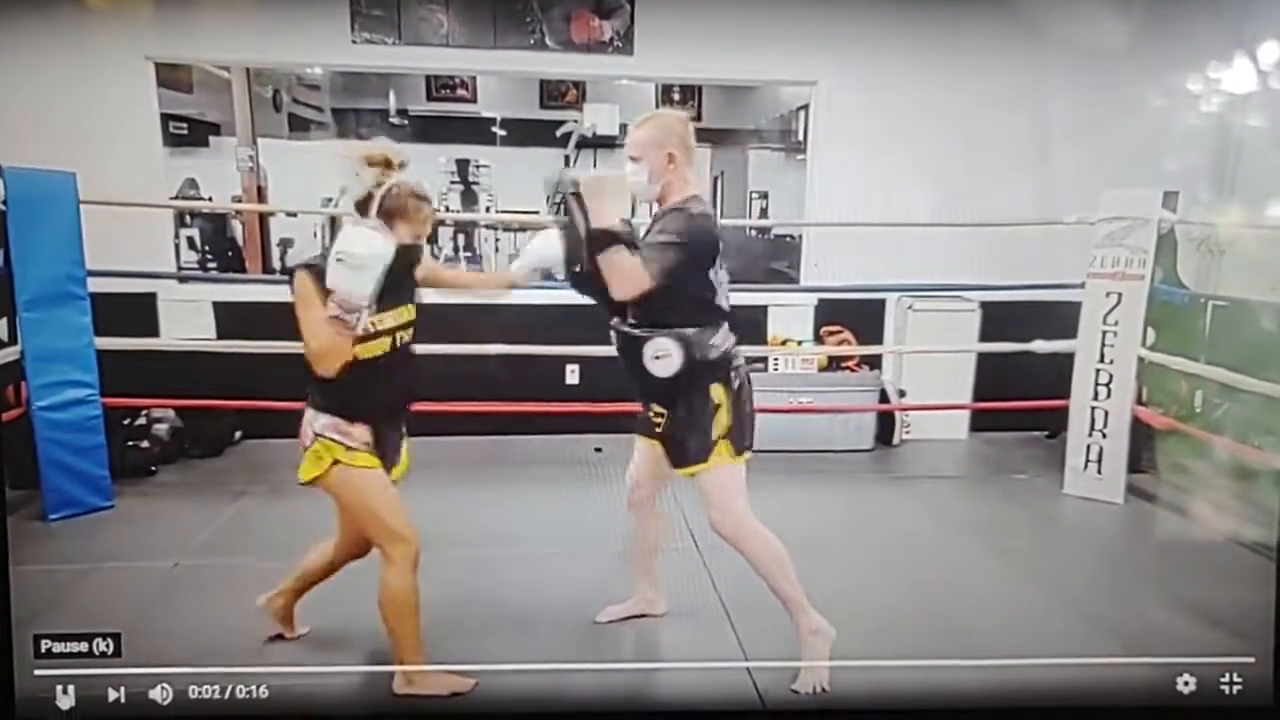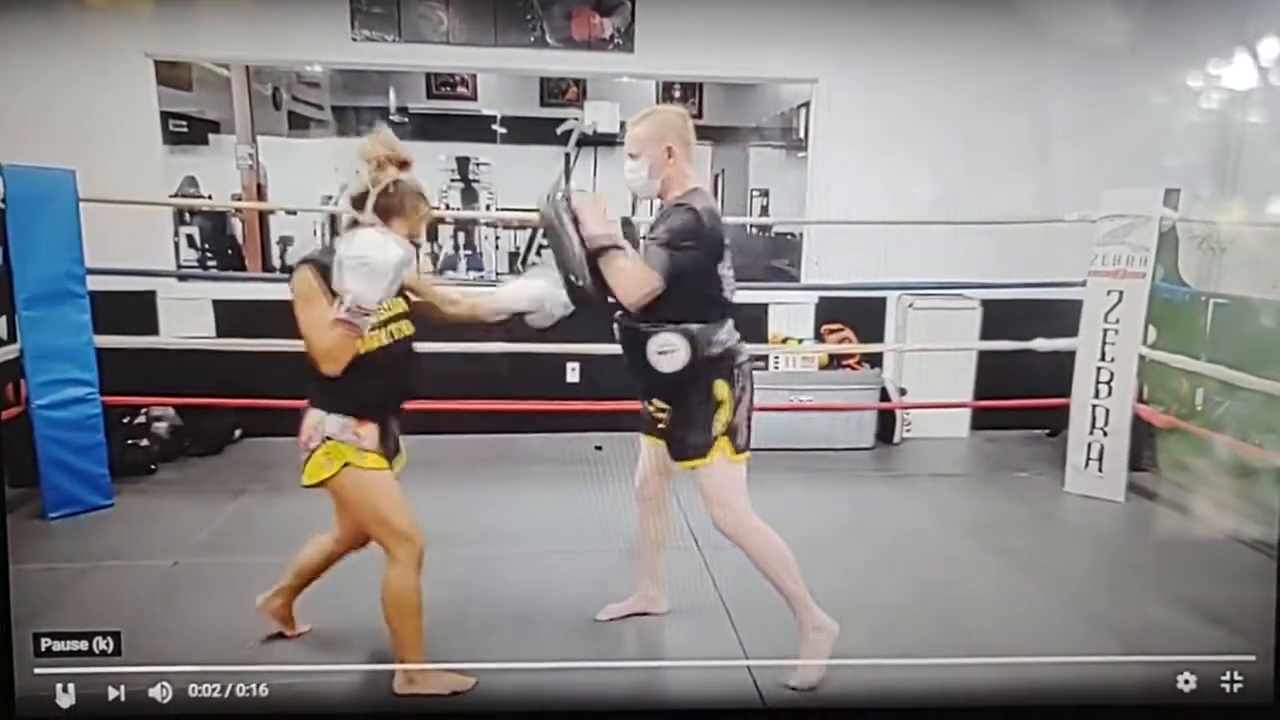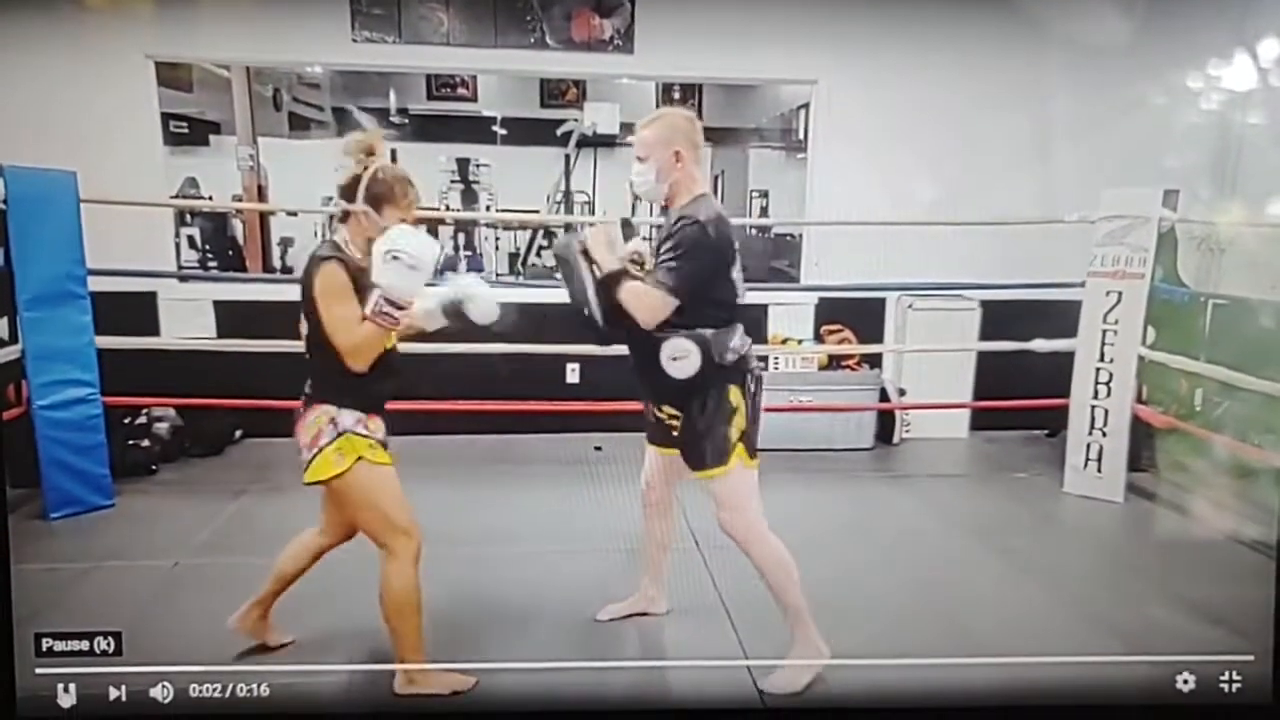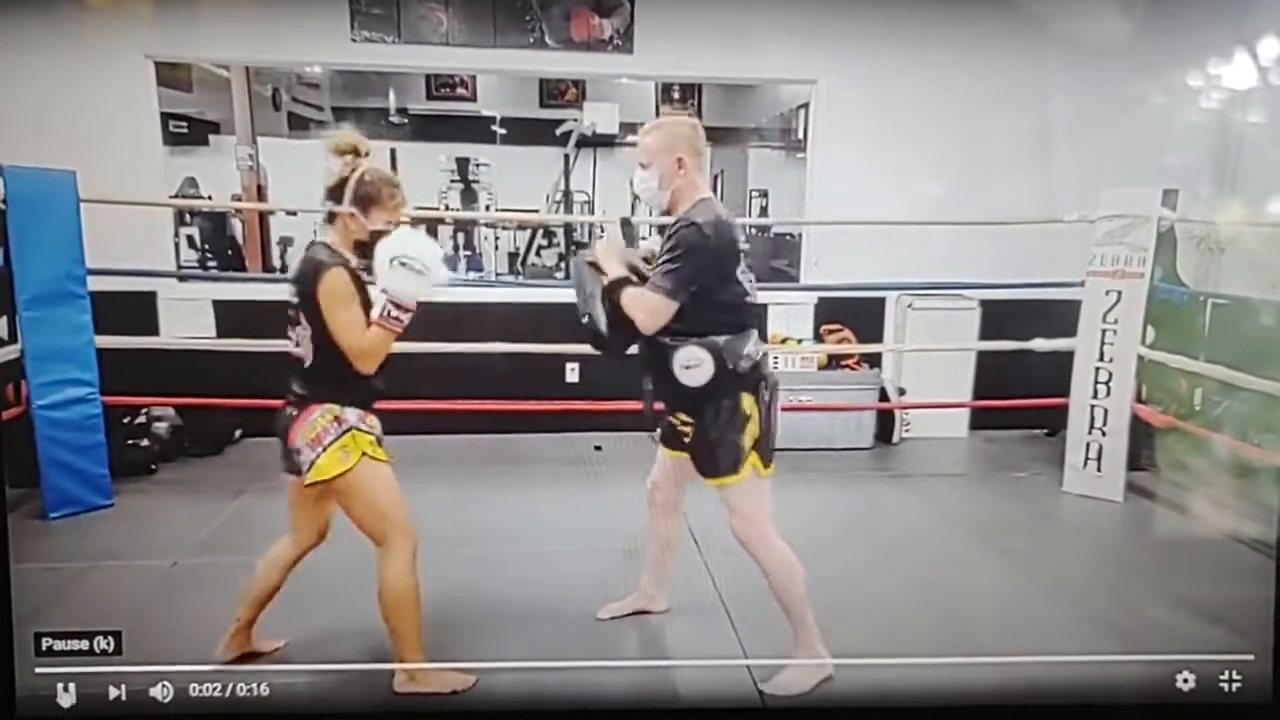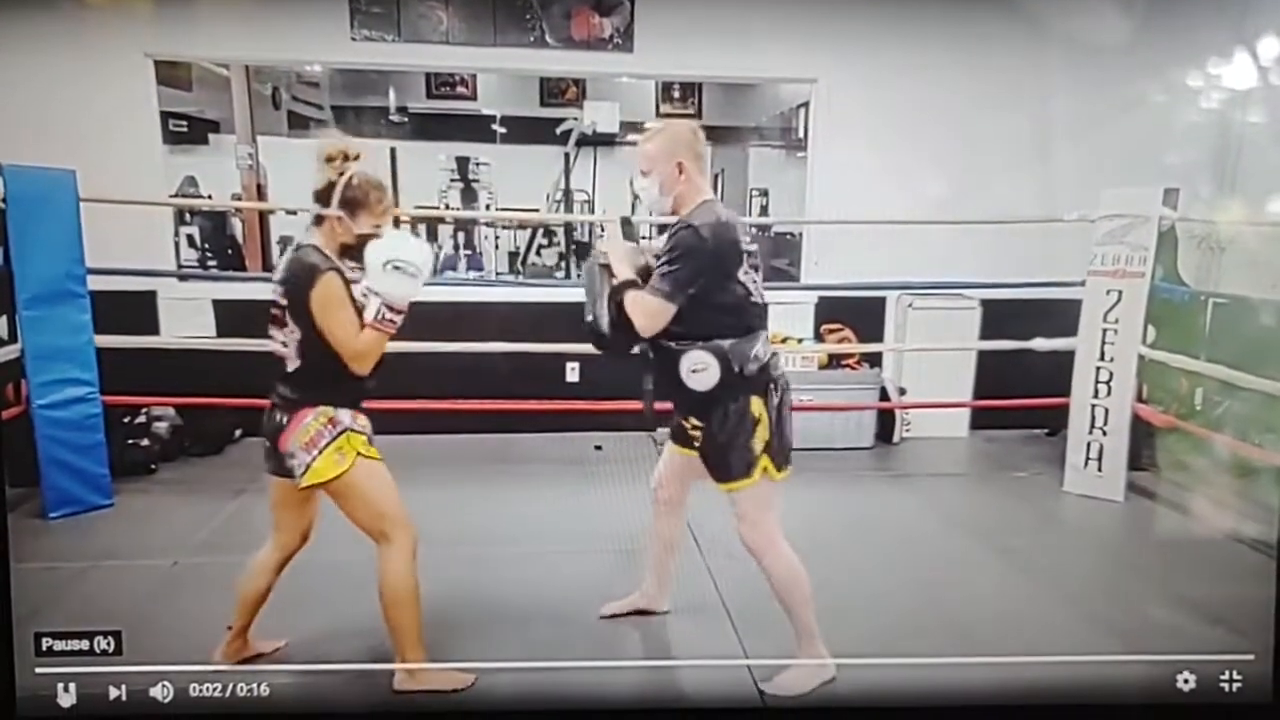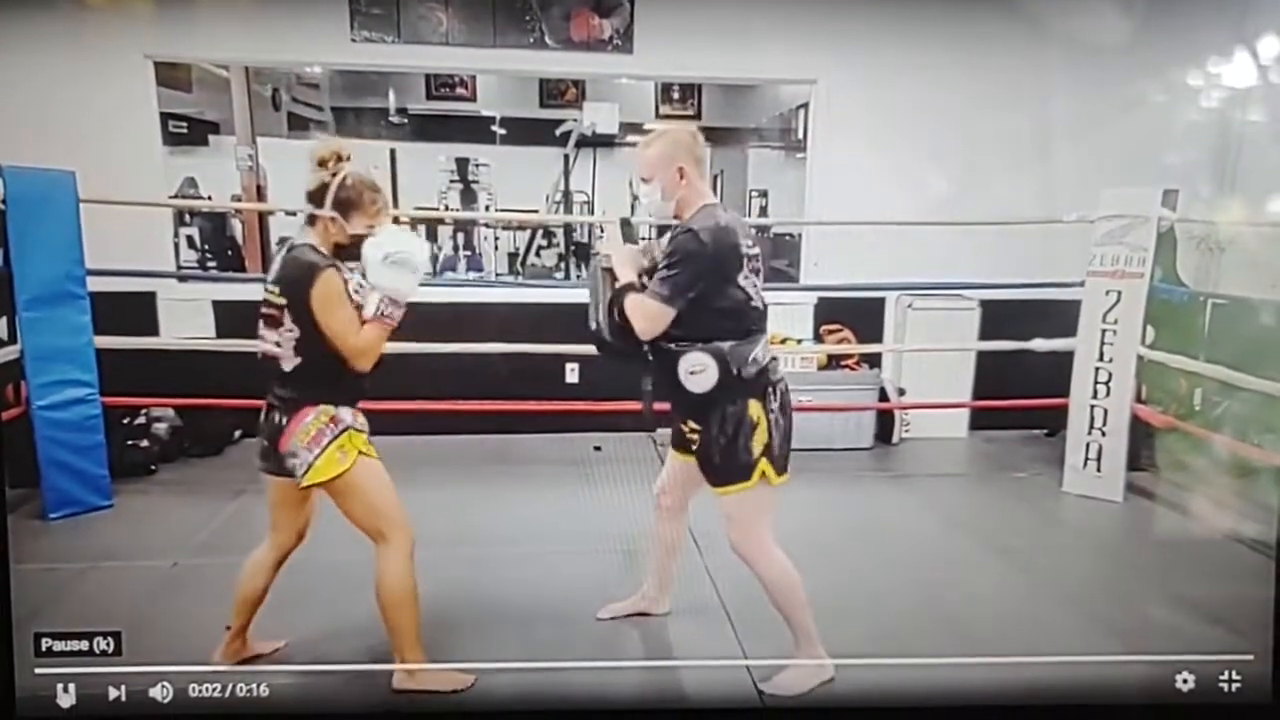
dt=0.1s
person 1, frame 1
left shoulder: (691, 222)
right shoulder: (669, 217)
left elbow: (628, 286)
right elbow: (633, 287)
left wrist: (600, 216)
right wrist: (594, 253)
left hip: (705, 387)
right hip: (665, 387)
left knee: (730, 518)
right knee: (640, 490)
left ankle: (811, 627)
right ankle: (648, 594)
person 1, frame 2
left shoulder: (691, 217)
right shoulder: (678, 212)
left elbow: (635, 289)
right elbow: (649, 285)
left wrist: (597, 229)
right wrist: (610, 249)
left hip: (708, 383)
right hip: (673, 380)
left knee: (731, 514)
right knee: (649, 488)
left ankle: (815, 626)
right ankle: (651, 593)
person 1, frame 3
left shoulder: (698, 226)
right shoulder: (690, 218)
left elbow: (650, 312)
right elbow: (660, 296)
left wrist: (606, 260)
right wrist: (621, 269)
left hip: (717, 390)
right hip: (682, 387)
left knee: (741, 521)
right knee: (655, 491)
left ankle: (809, 643)
right ankle: (652, 593)
person 1, frame 4
left shoulder: (696, 231)
right shoulder: (708, 221)
left elbow: (649, 317)
left wrist: (613, 269)
right wrist: (631, 275)
left hip: (731, 397)
right hip: (698, 394)
left knee: (752, 527)
right knee: (662, 491)
left ankle: (813, 651)
right ankle: (653, 592)
person 1, frame 5
left shoulder: (696, 234)
right shoulder: (716, 223)
left elbow: (648, 320)
left wrist: (622, 270)
right wrist: (641, 275)
left hip: (741, 400)
right hip: (710, 395)
left knee: (759, 533)
right knee: (666, 489)
left ankle: (815, 653)
right ankle: (655, 592)
person 1, frame 6
left shoulder: (696, 238)
right shoulder: (728, 227)
left elbow: (648, 324)
left wrist: (626, 273)
right wrist: (649, 275)
left hip: (740, 404)
right hip: (715, 399)
left knee: (750, 539)
right knee: (669, 495)
left ankle: (813, 654)
right ankle: (656, 595)
person 2, frame 1
left shoulder: (401, 264)
right shoulder: (313, 275)
left elbow: (476, 280)
right elbow: (326, 363)
right wrist: (348, 297)
left hip: (382, 427)
right hip: (338, 433)
left knee: (357, 539)
right knee: (403, 546)
left ankle: (282, 602)
right ankle: (412, 672)
person 2, frame 2
left shoulder: (398, 270)
right shoulder: (312, 272)
left elbow: (453, 307)
right elbow: (331, 360)
left wrist: (516, 298)
right wrist: (349, 302)
left hip: (377, 426)
right hip: (339, 429)
left knee: (352, 534)
right knee: (404, 546)
left ankle: (280, 599)
right ankle: (413, 672)
person 2, frame 3
left shoulder: (365, 262)
right shoulder: (332, 269)
left elbow: (384, 332)
right elbow: (358, 355)
left wrist: (434, 308)
right wrist: (396, 293)
left hip: (353, 420)
right hip: (340, 424)
left knee: (335, 528)
right knee: (404, 542)
left ankle: (254, 617)
right ankle: (413, 672)
person 2, frame 4
left shoulder: (321, 259)
right shoulder: (331, 273)
right elbow: (364, 357)
left wrist: (388, 292)
right wrist: (399, 296)
left hip: (307, 418)
right hip: (333, 424)
left knee: (303, 536)
right knee: (399, 540)
left ankle: (238, 637)
right ankle: (412, 669)
person 2, frame 5
left shoulder: (302, 260)
right shoulder: (323, 277)
right elbow: (360, 357)
left wrist: (380, 293)
right wrist: (391, 297)
left hip: (293, 420)
right hip: (326, 425)
left knee: (287, 539)
right knee: (399, 538)
left ankle: (234, 643)
right ankle: (412, 667)
person 2, frame 6
left shoulder: (288, 259)
right shoulder: (321, 275)
right elbow: (360, 353)
left wrist: (372, 289)
right wrist: (392, 292)
left hip: (282, 420)
right hip: (323, 426)
left knee: (281, 538)
right knee: (396, 537)
left ankle: (233, 643)
right ankle: (411, 665)
